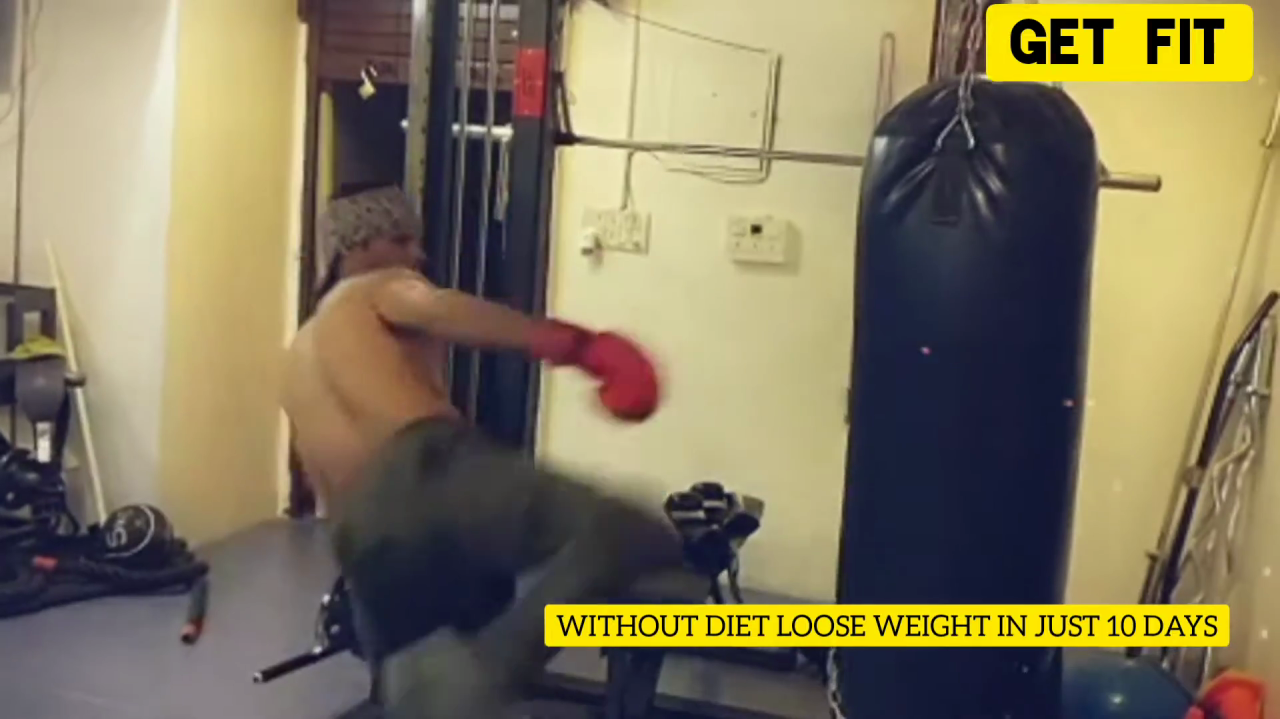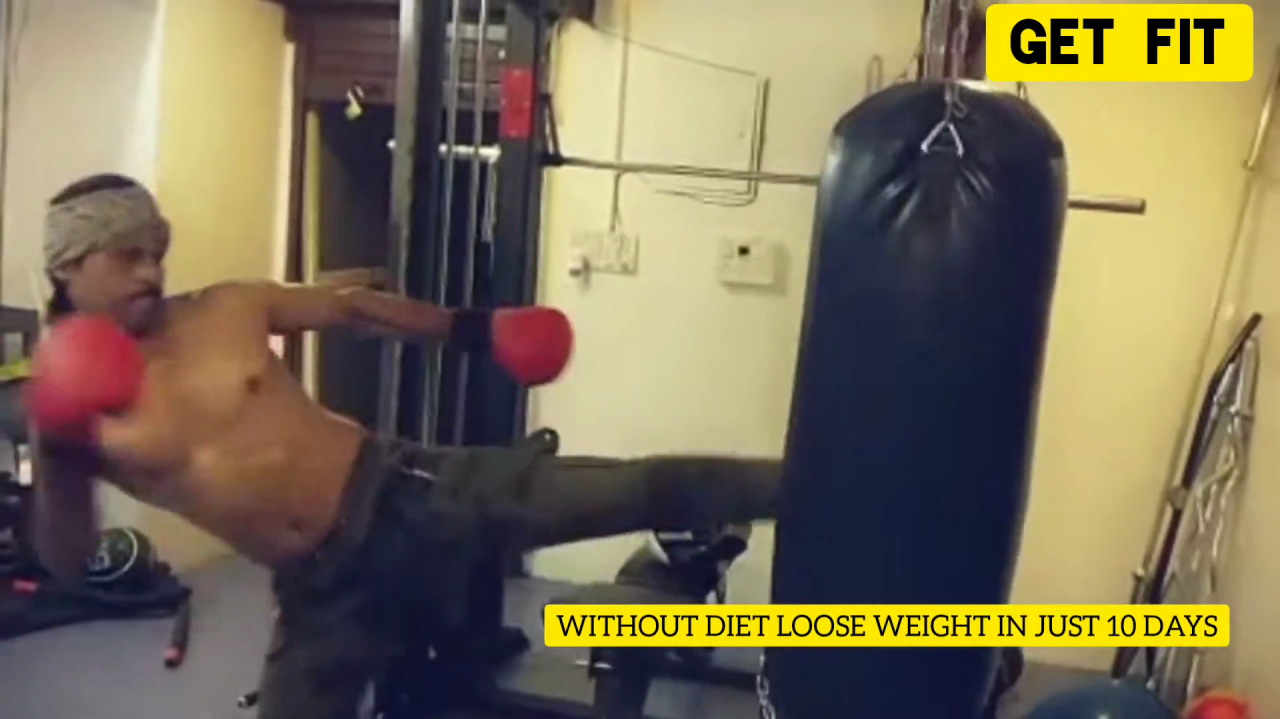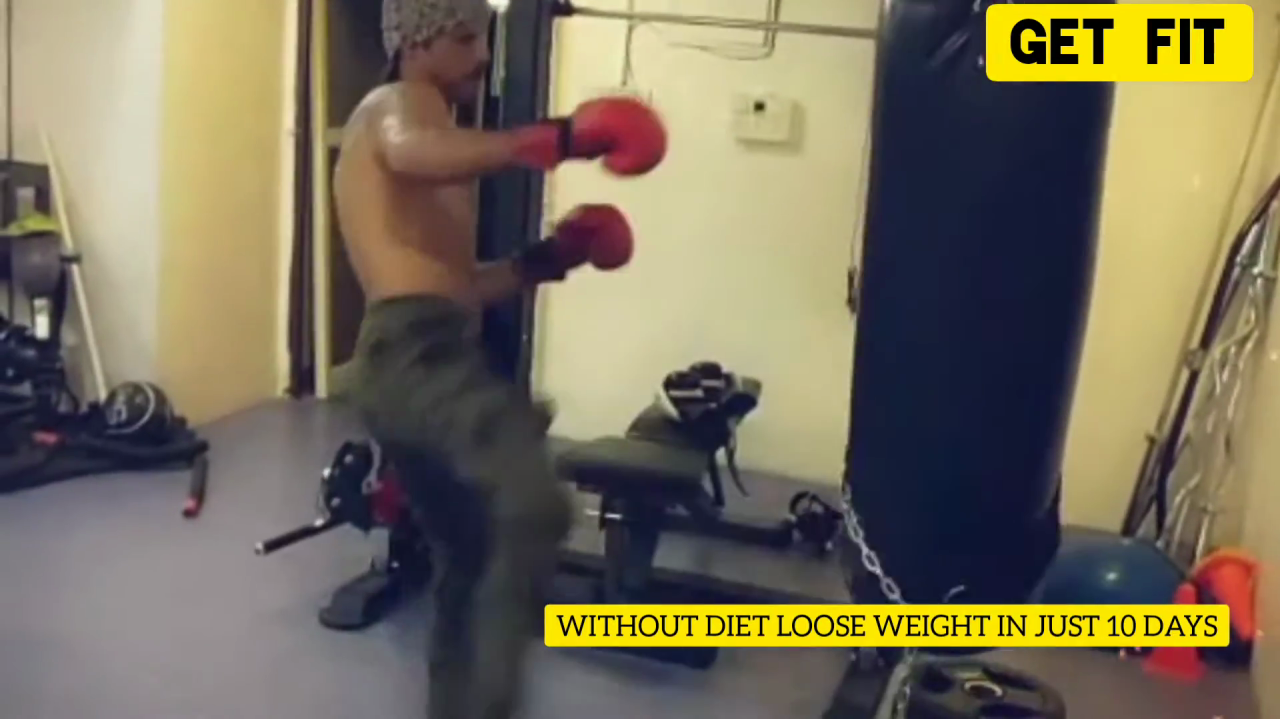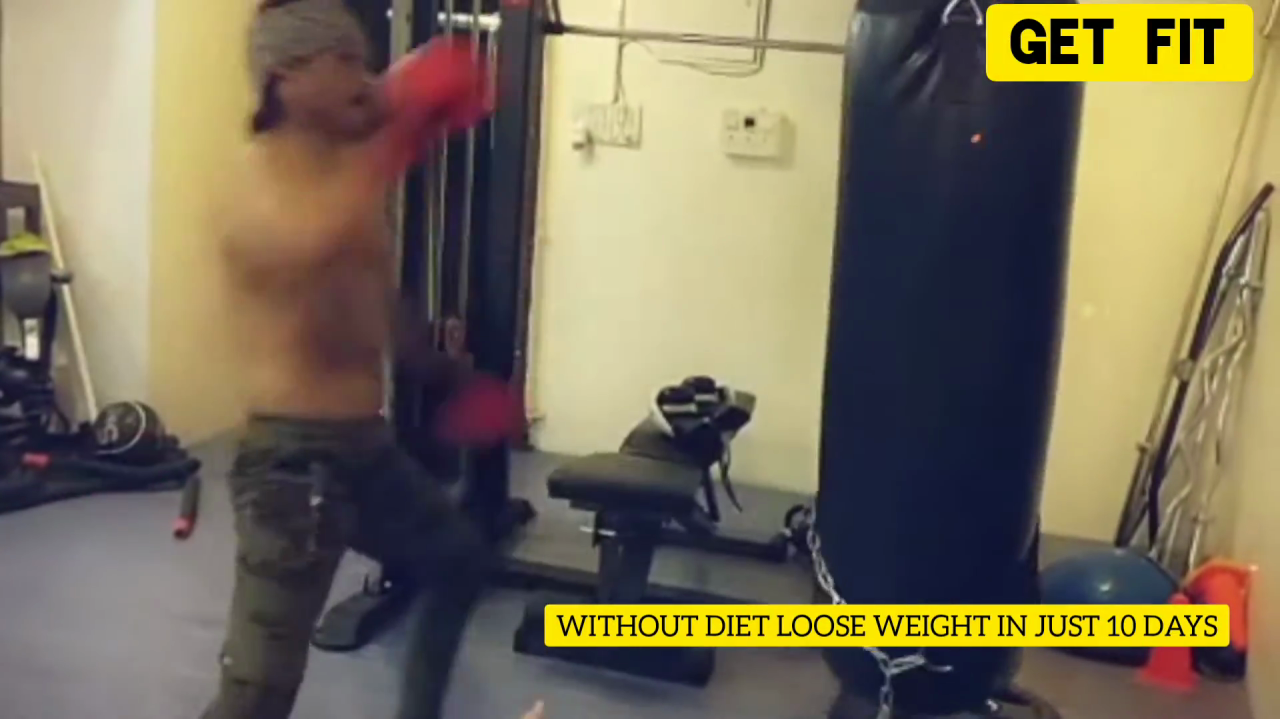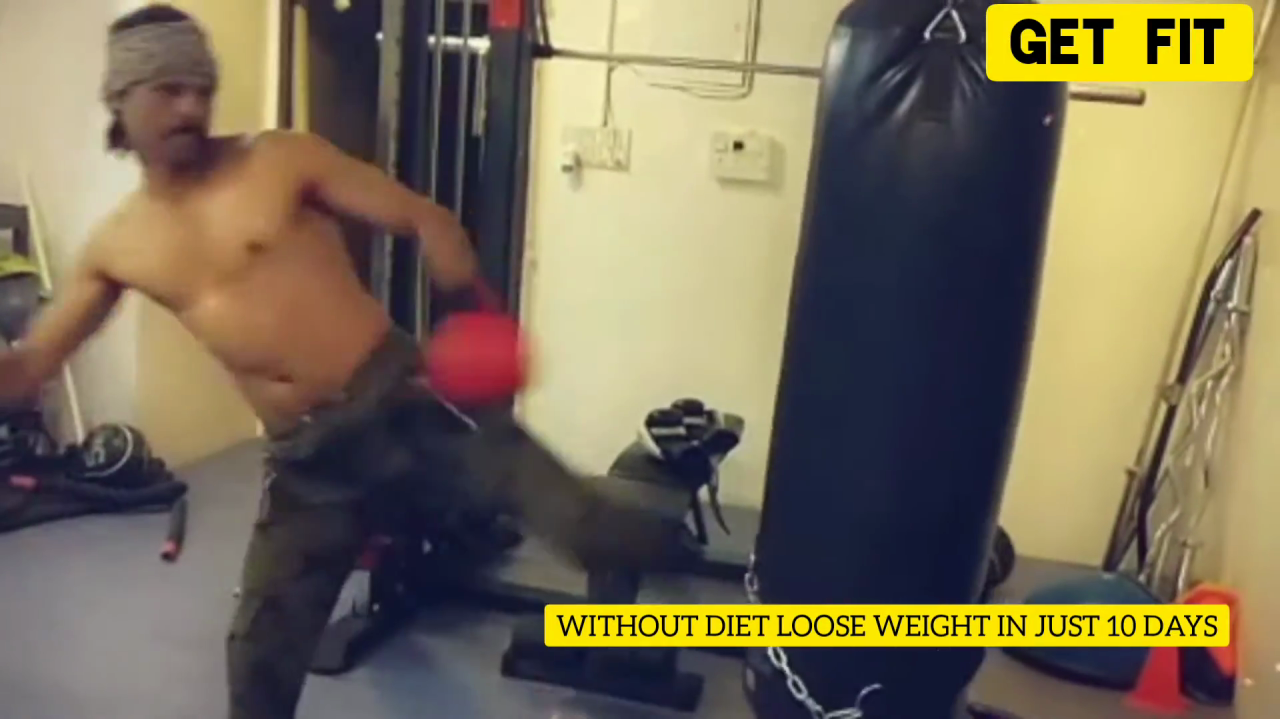
dt=1s
person 1, frame 1
left shoulder: (300, 357)
right shoulder: (381, 291)
right elbow: (452, 311)
right wrist: (584, 345)
left hip: (366, 542)
right knee: (640, 541)
right ankle: (488, 666)
person 1, frame 2
left shoulder: (231, 308)
left elbow: (349, 303)
right elbow: (68, 559)
left wrist: (468, 325)
right wrist: (61, 461)
left hip: (402, 499)
right hip: (324, 584)
left knee: (638, 491)
left ankle: (784, 486)
person 1, frame 3
right shoulder: (398, 105)
right elbow: (420, 154)
left wrist: (541, 261)
right wrist: (560, 139)
left hip: (412, 363)
right hip: (419, 353)
left knee: (473, 560)
right knee: (534, 506)
person 1, frame 4
left shoulder: (364, 159)
right shoulder: (260, 182)
right elbow: (312, 241)
left wrist: (452, 379)
right wrist: (395, 136)
left hip: (365, 445)
right hip: (295, 464)
left knee: (458, 562)
person 1, frame 5
left shoulder: (281, 158)
right shoulder: (117, 244)
left elbow: (426, 219)
left wrist: (470, 306)
left hip: (386, 401)
right hip: (307, 457)
left knee: (585, 522)
right knee: (261, 656)
